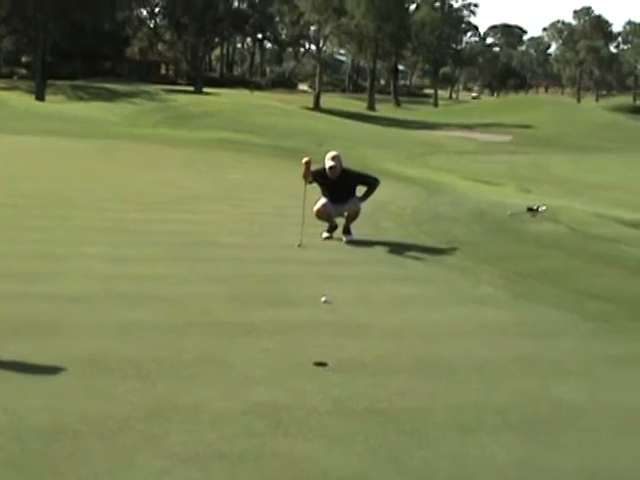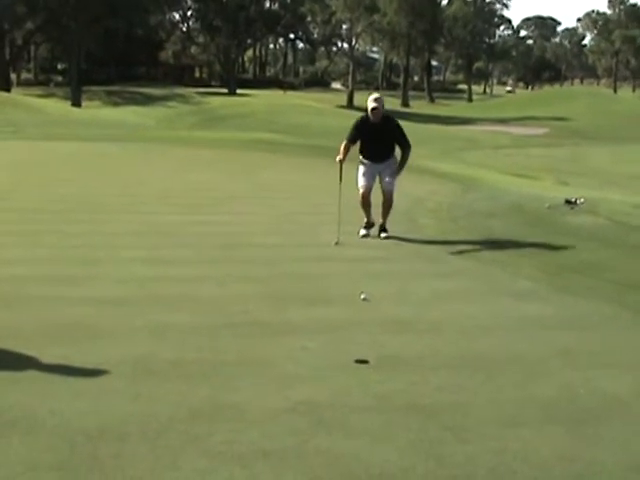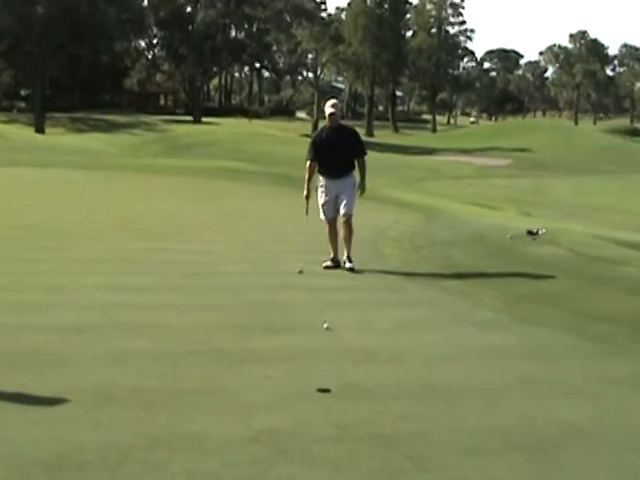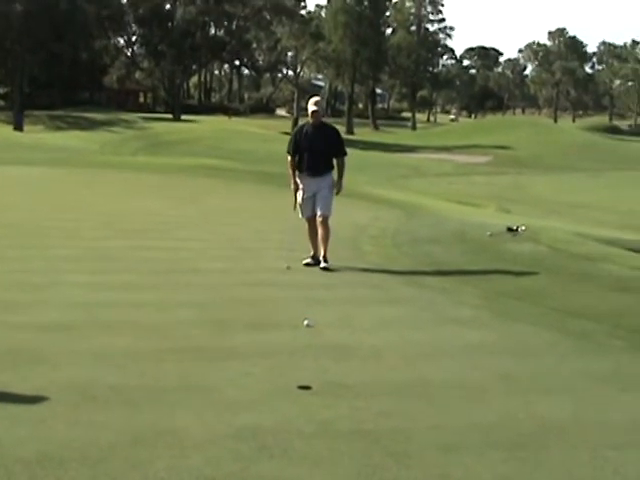
dt=0.7s
person 1, frame 1
left shoulder: (350, 175)
right shoulder: (321, 173)
left elbow: (375, 181)
right elbow: (308, 178)
left wrist: (362, 198)
right wrist: (307, 167)
left hip: (347, 203)
right hip: (330, 202)
left knee: (355, 207)
right knee: (318, 210)
left ankle: (347, 227)
right ankle: (332, 225)
person 1, frame 2
left shoulder: (392, 124)
right shoulder: (361, 122)
left elbow: (406, 147)
right elbow: (349, 142)
left wrist: (399, 169)
right wrist: (342, 156)
left hip: (388, 162)
right hip: (367, 162)
left knee: (388, 193)
right knee: (364, 193)
left ankle: (383, 225)
right ankle: (368, 221)
person 1, frame 3
left shoulder: (351, 134)
right shoulder: (319, 136)
left elbow: (360, 158)
right elbow: (311, 162)
left wrist: (363, 180)
right wrist: (307, 185)
left hip: (347, 181)
right hip: (326, 182)
left knee: (346, 218)
right knee: (330, 221)
left ankle: (348, 257)
right ankle: (334, 257)
person 1, frame 4
left shoulder: (332, 132)
right shoulder: (299, 131)
left elbow: (340, 158)
right elbow: (291, 157)
left wrist: (340, 179)
right wrist: (293, 179)
left hip: (325, 180)
right hip: (304, 180)
left knee: (322, 218)
right knee: (310, 219)
left ankle: (324, 257)
right ankle: (314, 254)
